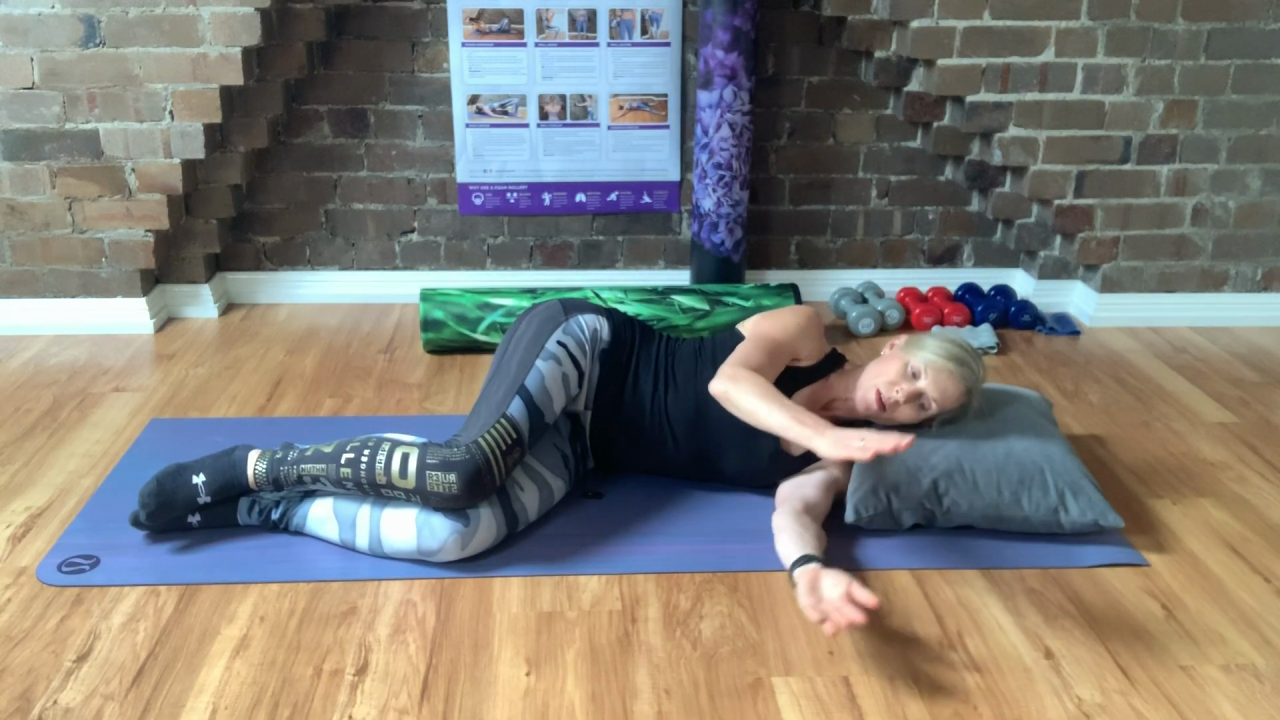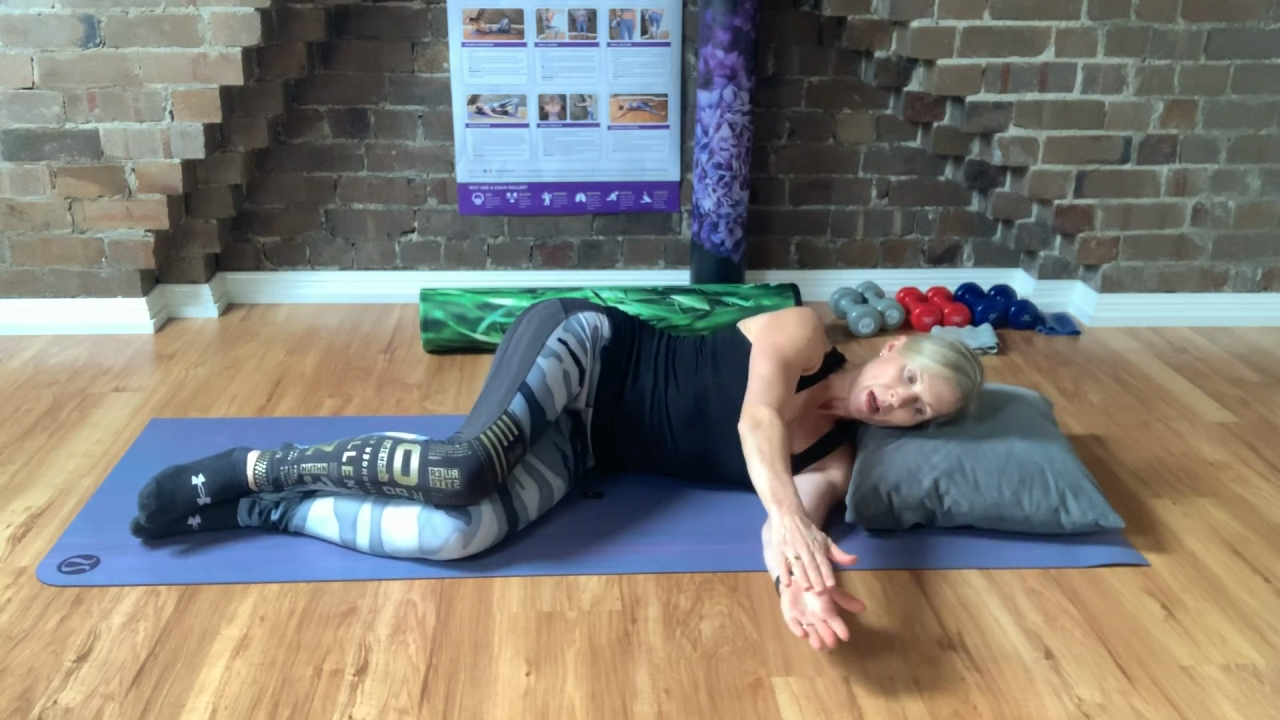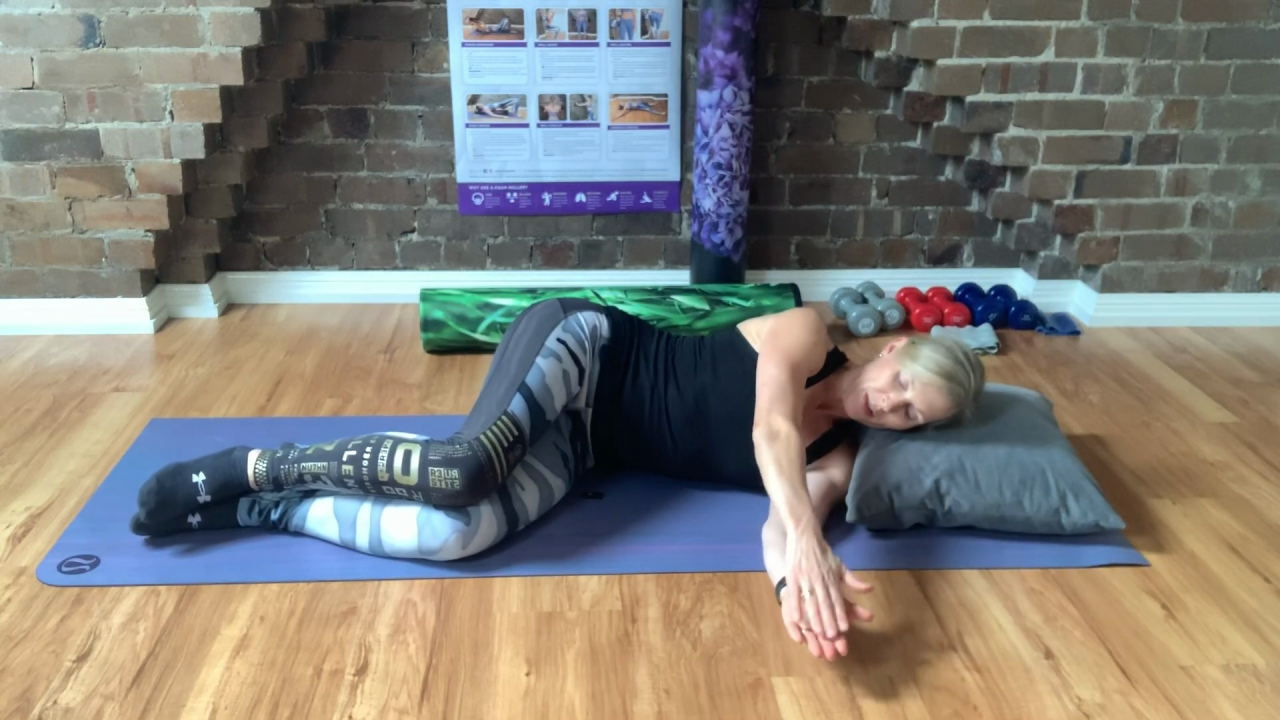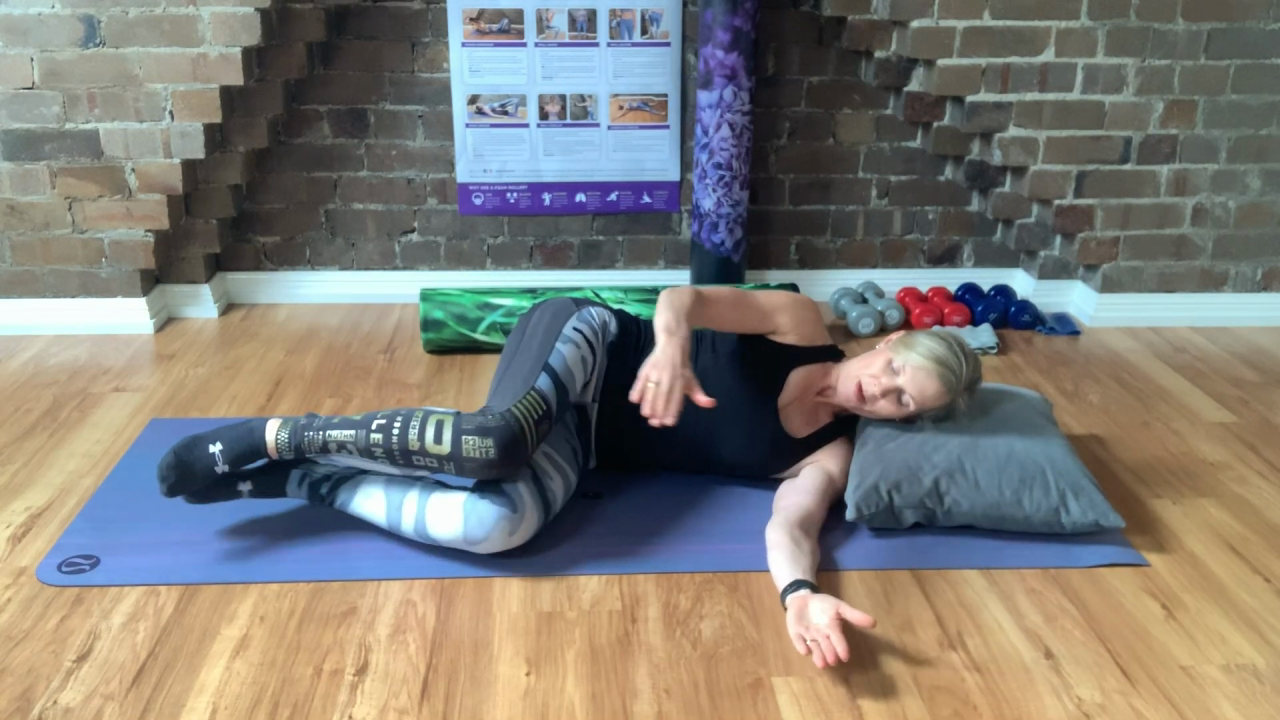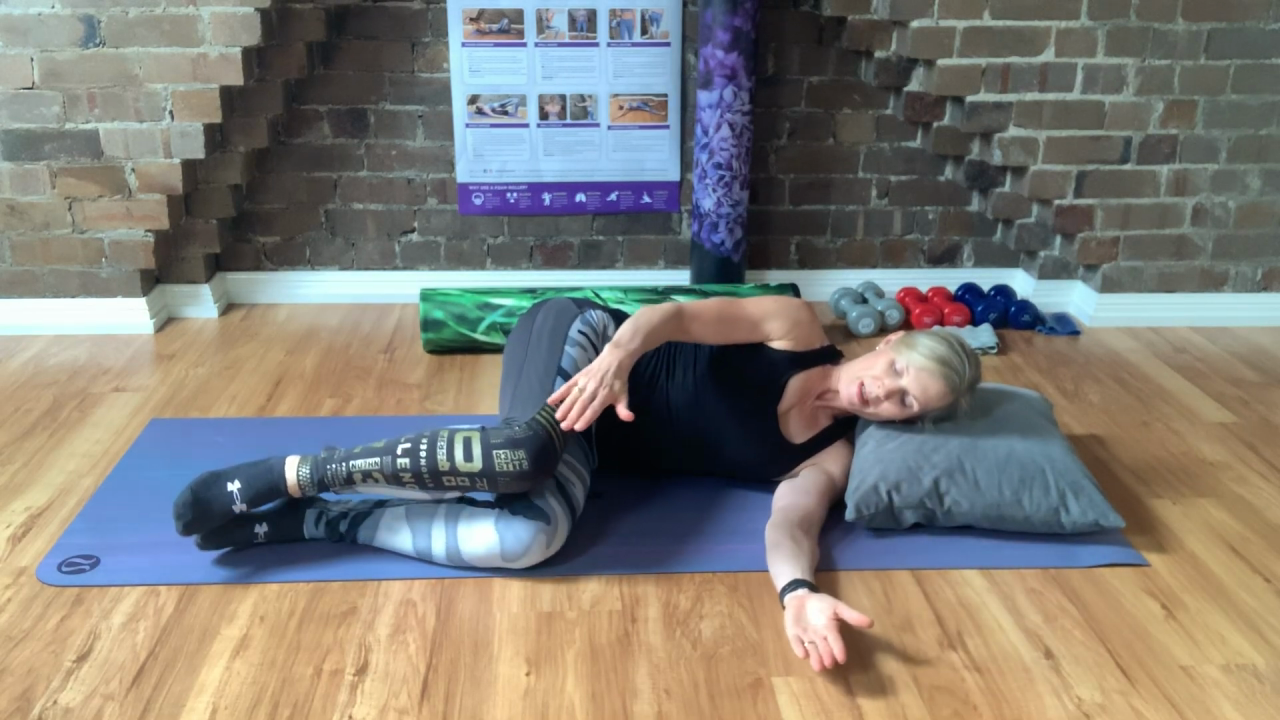
dt=0.5s
person 1, frame 1
left shoulder: (828, 464)
right shoulder: (807, 333)
left elbow: (793, 515)
right elbow: (728, 380)
left wrist: (812, 573)
right wrist: (830, 432)
left hip: (581, 449)
right hip: (580, 348)
left knee: (458, 532)
right knee: (461, 471)
left ankle: (263, 506)
right ankle: (246, 465)
person 1, frame 2
left shoulder: (832, 462)
right shoulder: (807, 332)
left elbow: (792, 515)
right elbow: (754, 418)
left wrist: (797, 583)
right wrist: (793, 522)
left hip: (582, 447)
right hip: (579, 350)
left knee: (464, 530)
right knee: (463, 469)
left ankle: (259, 509)
right ankle: (249, 466)
person 1, frame 3
left shoulder: (836, 459)
right shoulder: (809, 333)
left elbow: (788, 516)
right elbow: (772, 427)
left wrist: (791, 585)
right wrist: (809, 545)
left hip: (583, 446)
right hip: (580, 347)
left knee: (463, 530)
right knee: (465, 468)
left ankle: (261, 509)
right ankle: (246, 467)
person 1, frame 4
left shoulder: (832, 457)
right shoulder: (800, 322)
left elbow: (791, 522)
right elbow: (687, 294)
left wrist: (801, 595)
right wrist: (672, 344)
left hip: (591, 441)
right hip: (587, 342)
left knee: (505, 519)
right knee: (492, 444)
left ankle: (303, 483)
right ankle: (267, 437)
person 1, frame 5
left shoulder: (833, 457)
right shoulder: (796, 326)
left elbow: (790, 521)
right elbow: (675, 315)
left wrist: (797, 593)
right wrist: (620, 353)
left hip: (601, 444)
left knee: (535, 532)
right knee: (526, 451)
left ankle: (313, 520)
right ankle: (285, 475)
